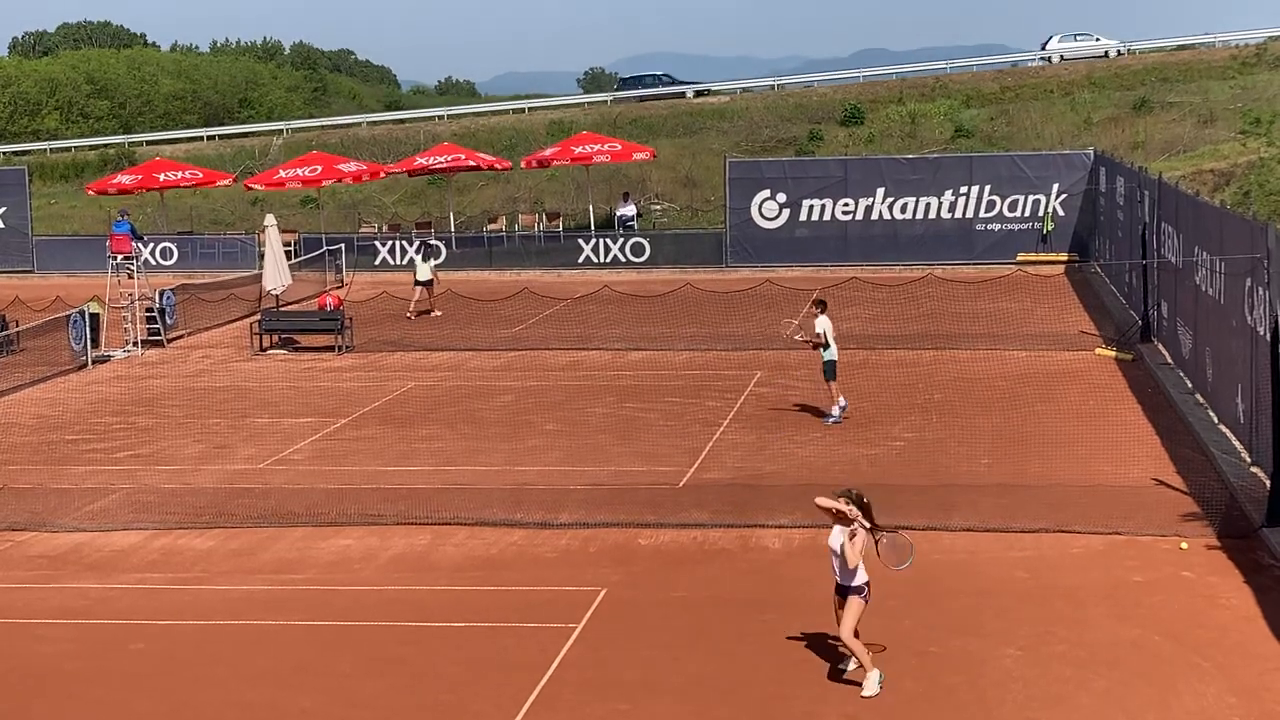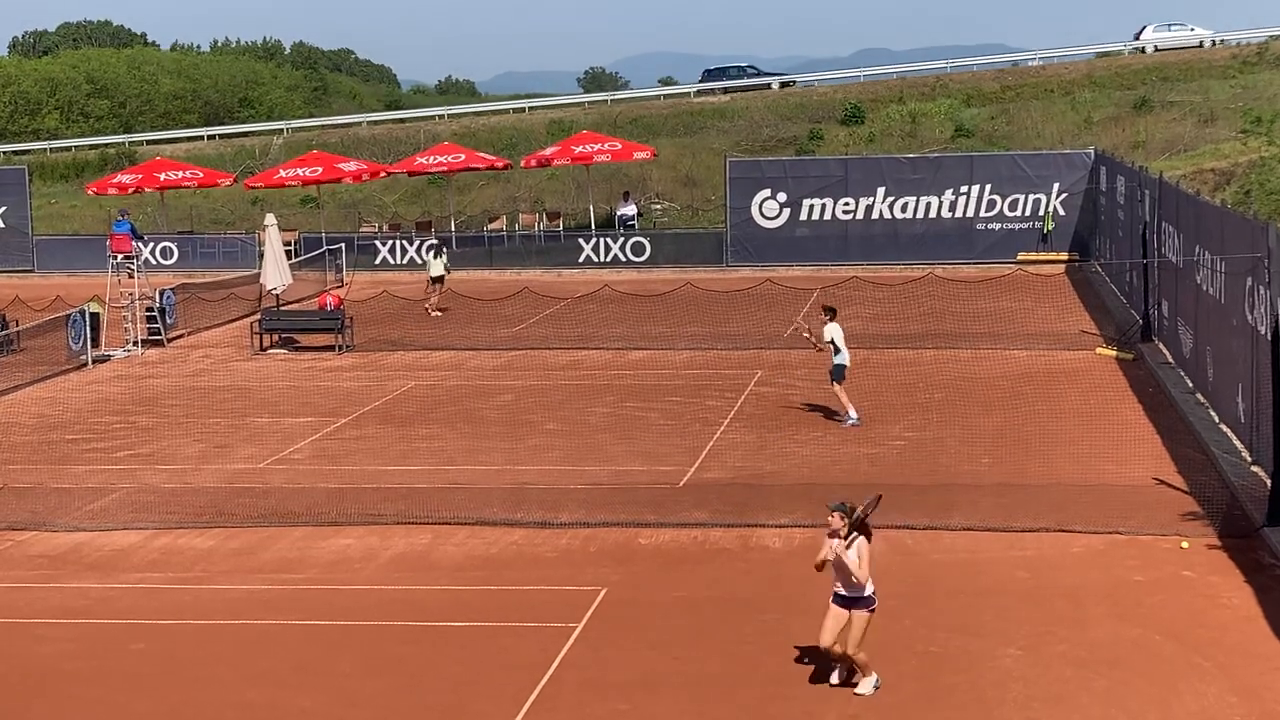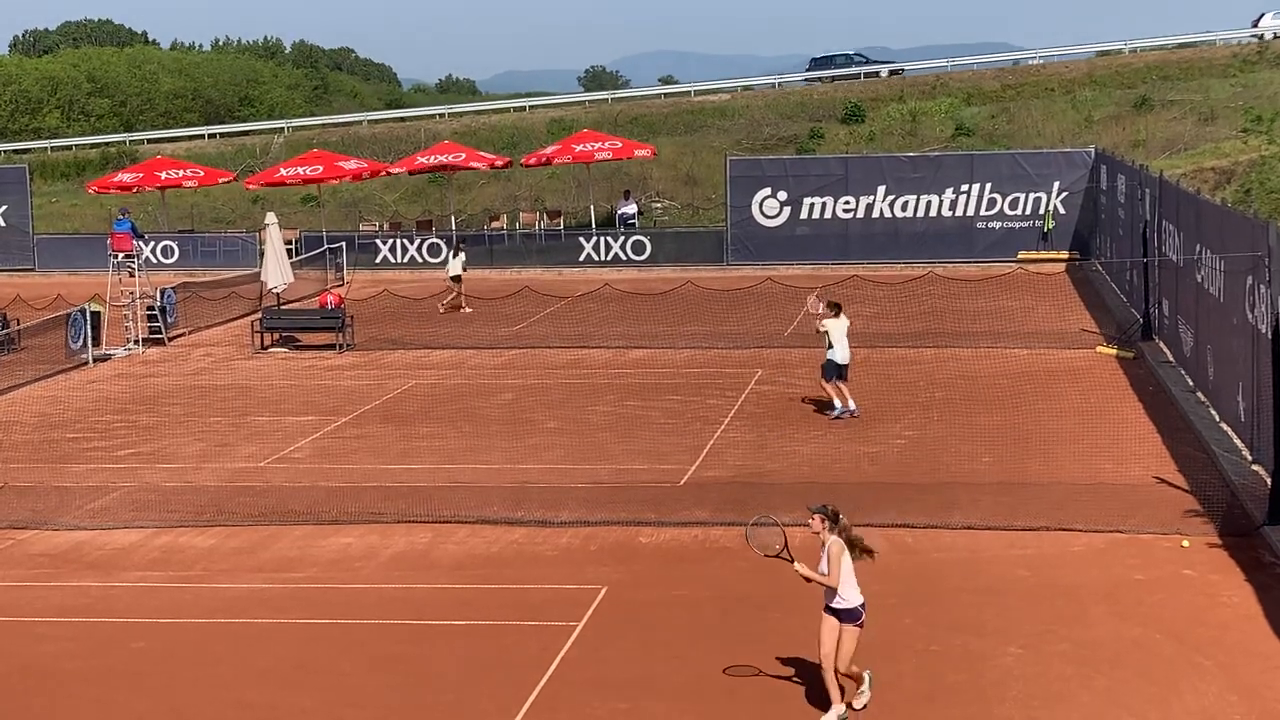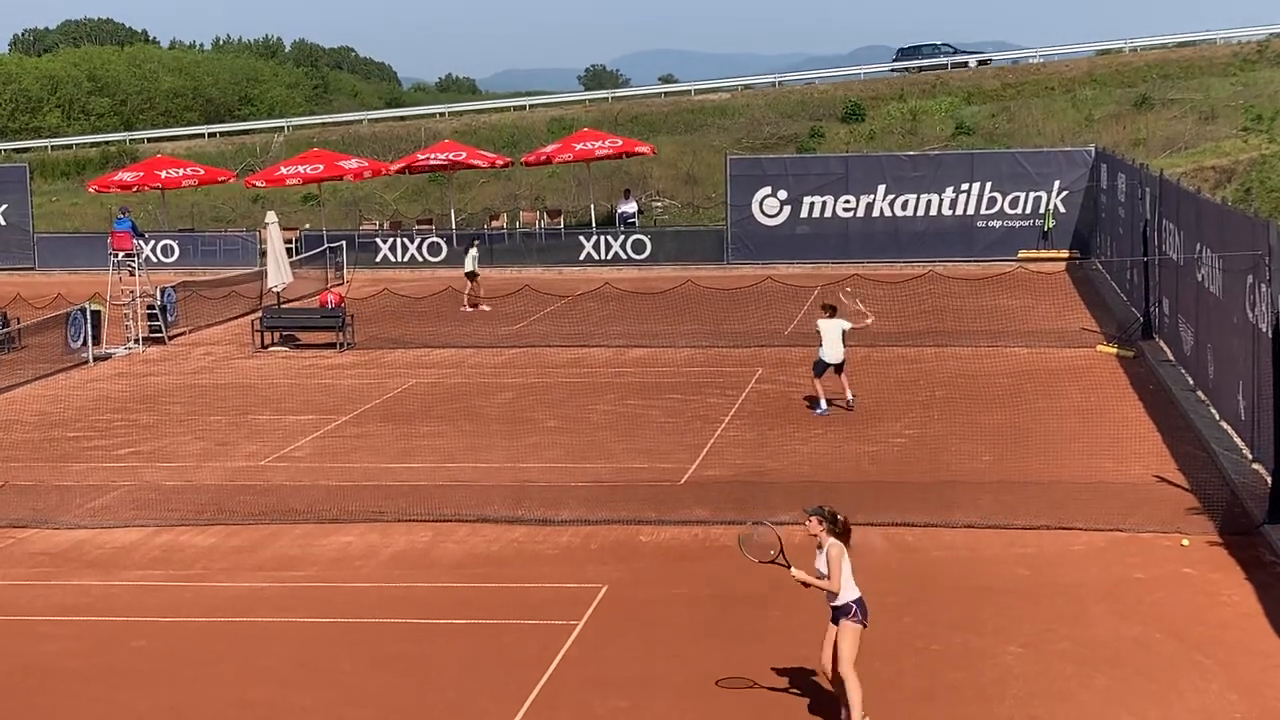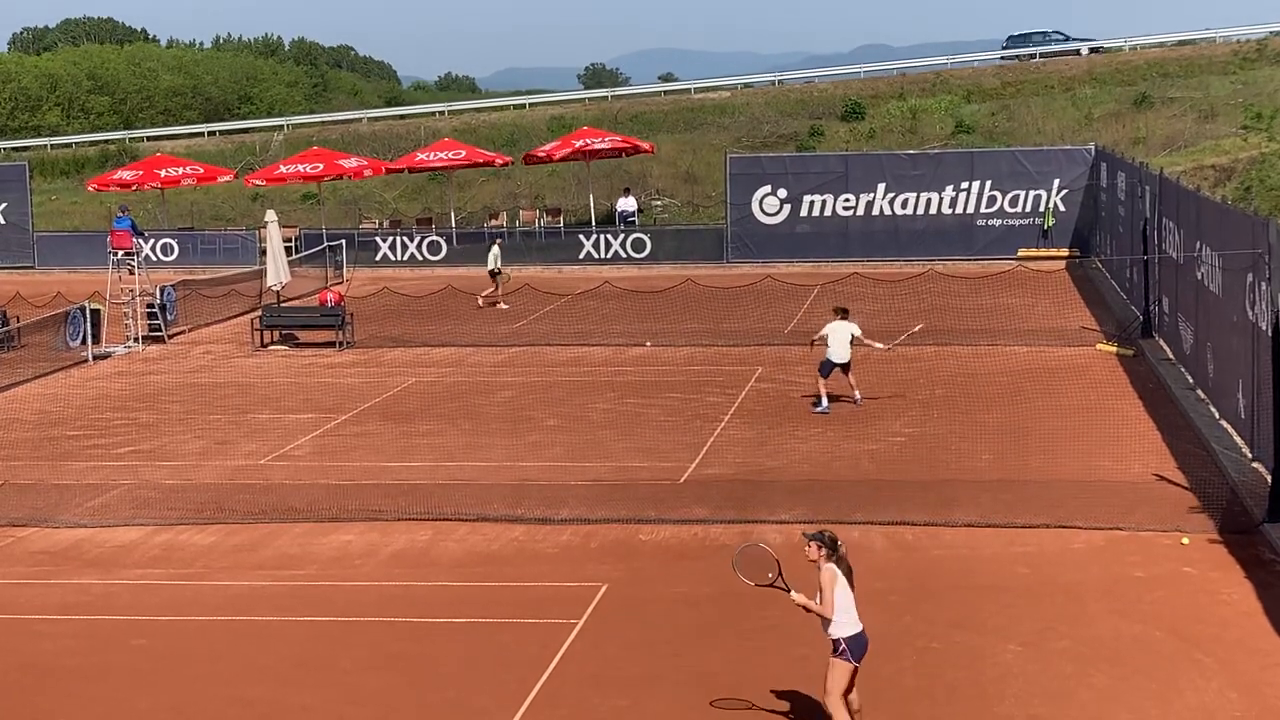
dt=0.3s
person 1, frame 1
left shoulder: (860, 532)
right shoulder: (839, 518)
left elbow: (851, 564)
right elbow: (818, 501)
left wrist: (848, 537)
right wrist: (843, 506)
left hip: (858, 588)
right hip: (842, 584)
left knee: (846, 636)
right knee: (846, 630)
left ankle: (873, 674)
right ankle: (860, 655)
person 1, frame 2
left shoulder: (861, 543)
right shoulder: (831, 537)
left elbow: (862, 580)
right elbow: (818, 567)
left wrist: (845, 558)
right wrist: (824, 558)
left hip: (863, 599)
right hip: (841, 596)
left knee: (853, 650)
right knee: (826, 643)
left ankle: (870, 678)
right ankle: (841, 663)
person 1, frame 3
left shoulder: (835, 545)
right shoulder: (826, 544)
left elbow: (833, 582)
left wrist: (808, 573)
right wrist: (809, 573)
left hip: (852, 609)
right hip: (832, 609)
left knee: (842, 667)
right knee: (826, 660)
left ankle: (863, 680)
person 1, frame 4
left shoulder: (833, 548)
right shoulder: (822, 547)
left elbow: (835, 586)
left wrist: (806, 578)
right wrist: (807, 578)
left hip: (851, 610)
right hip: (840, 611)
left knee: (845, 669)
right knee: (826, 667)
person 1, frame 5
left shoulder: (827, 572)
right shoulder: (833, 571)
left elbow: (828, 613)
left wrist: (805, 602)
right wrist: (809, 604)
left hip: (848, 642)
right hip: (854, 638)
left knee: (832, 699)
right knee: (845, 688)
